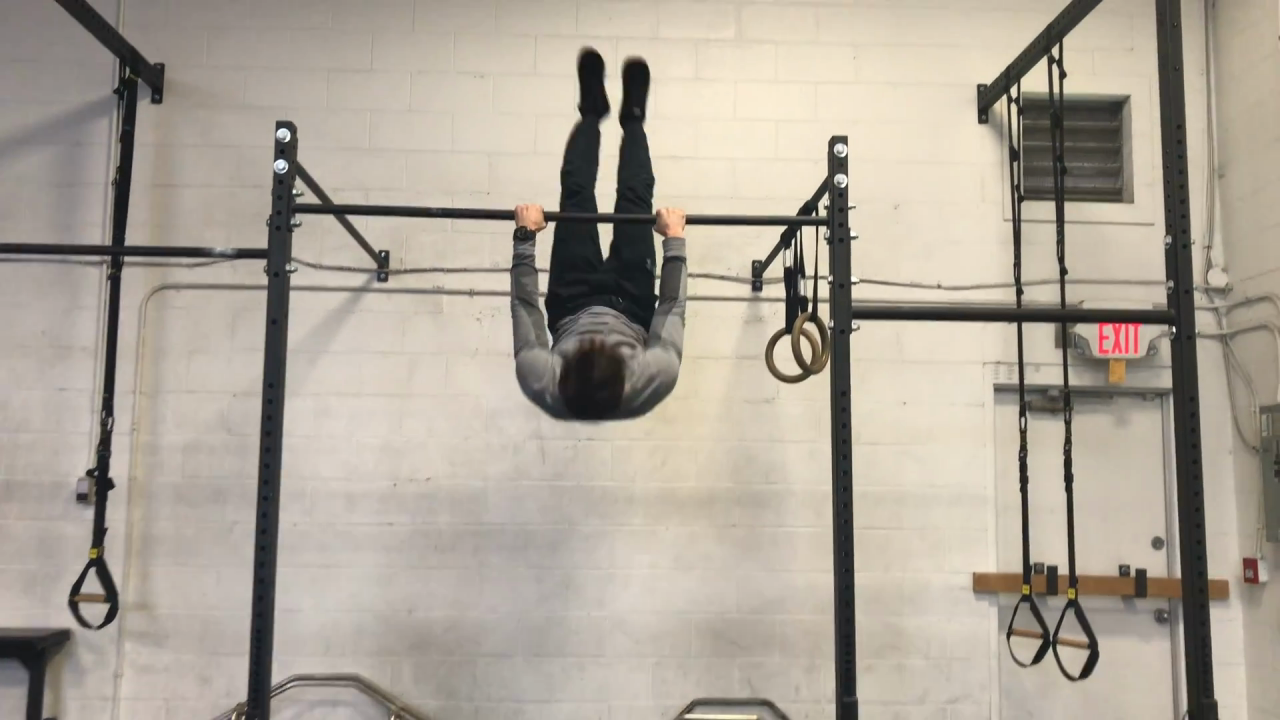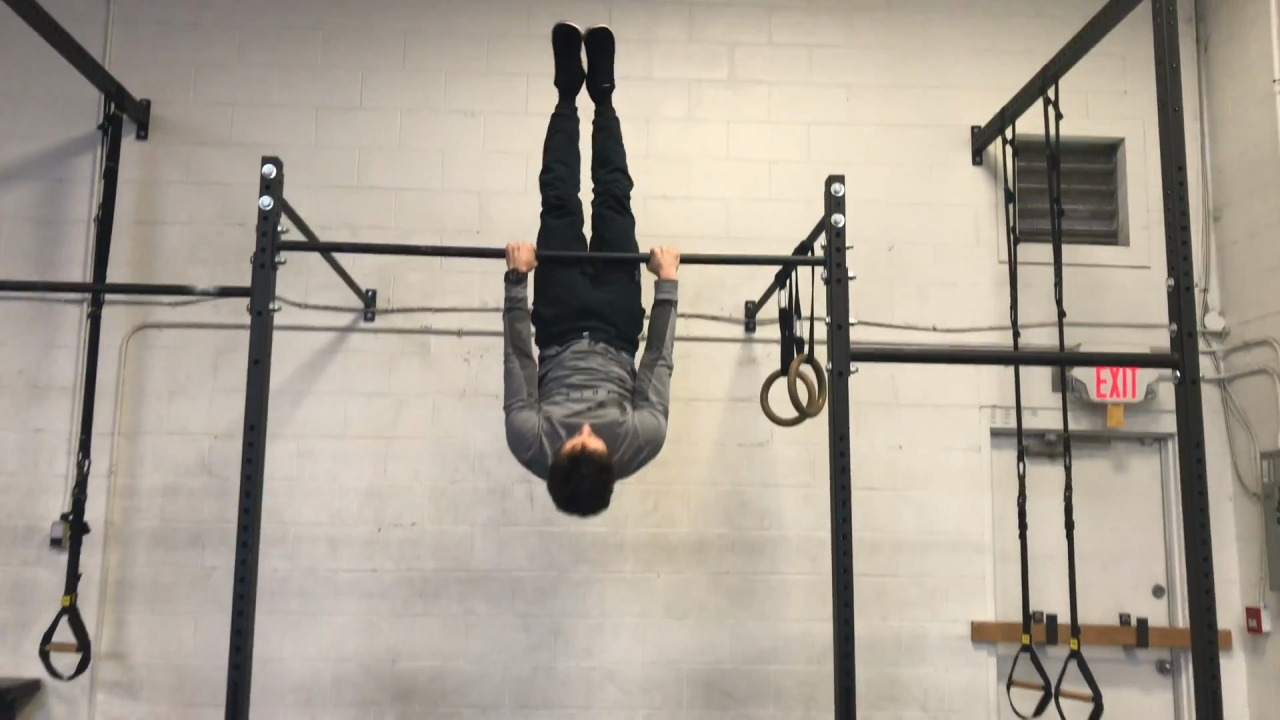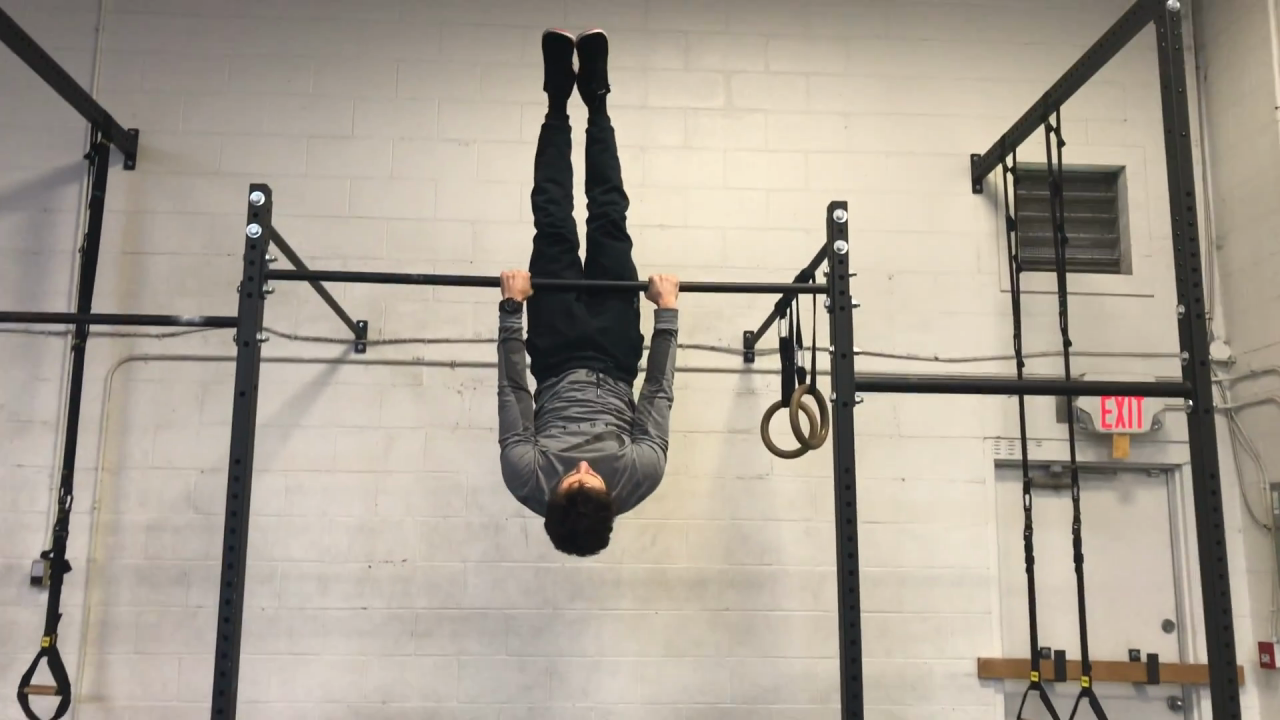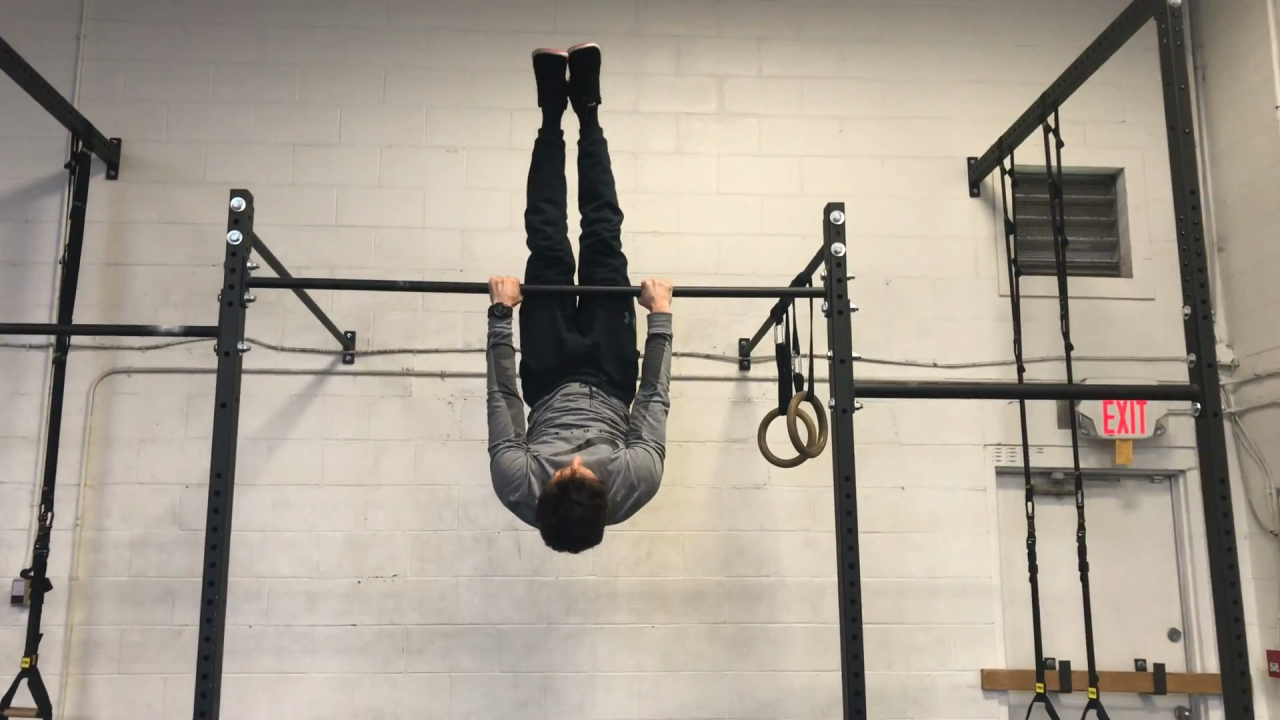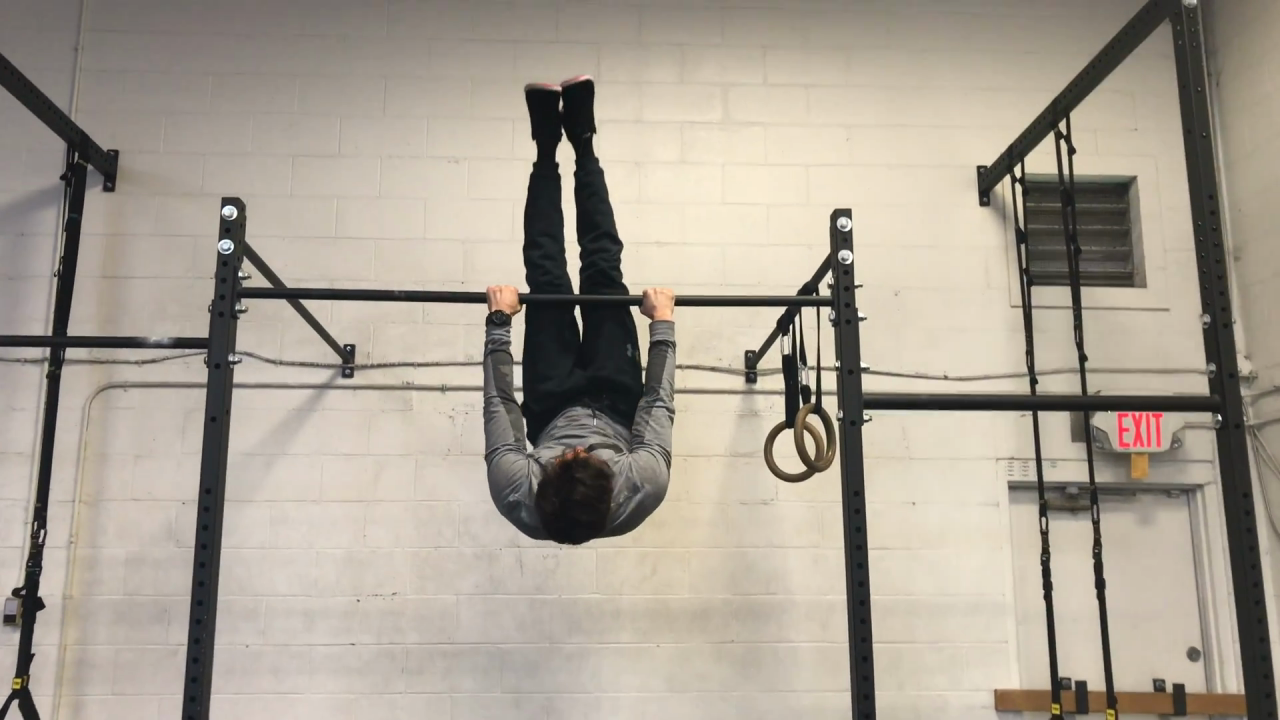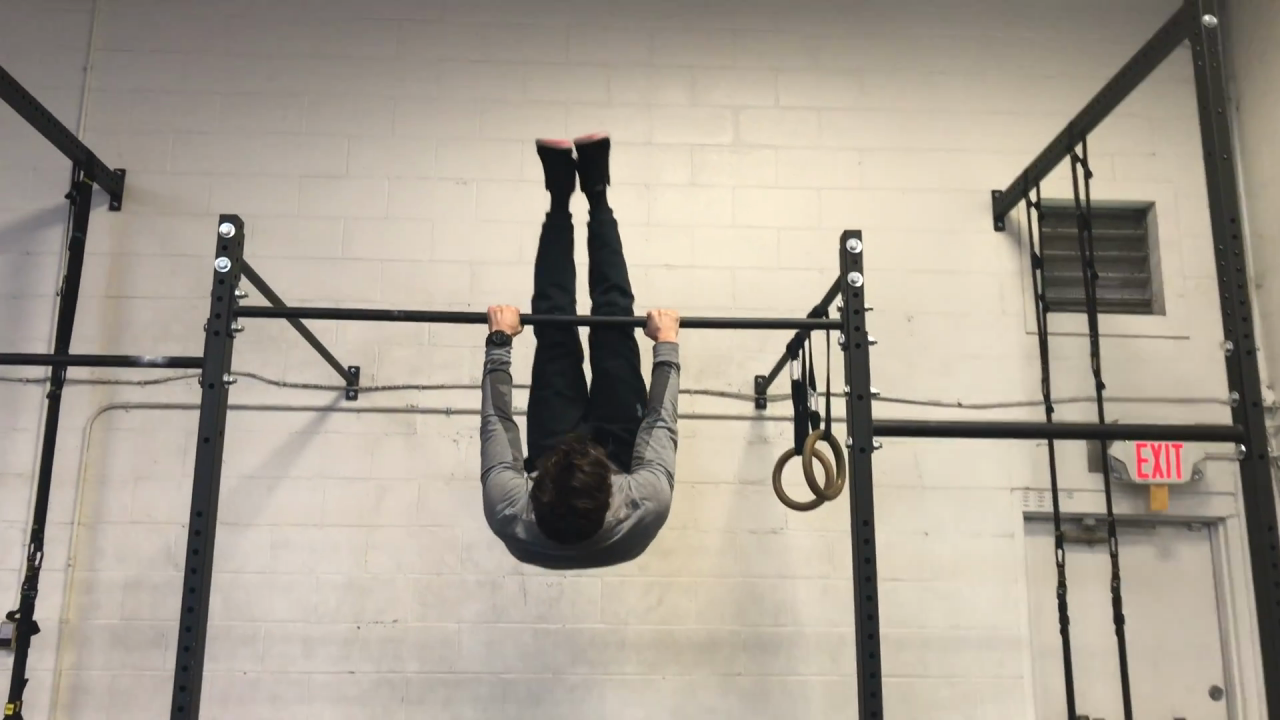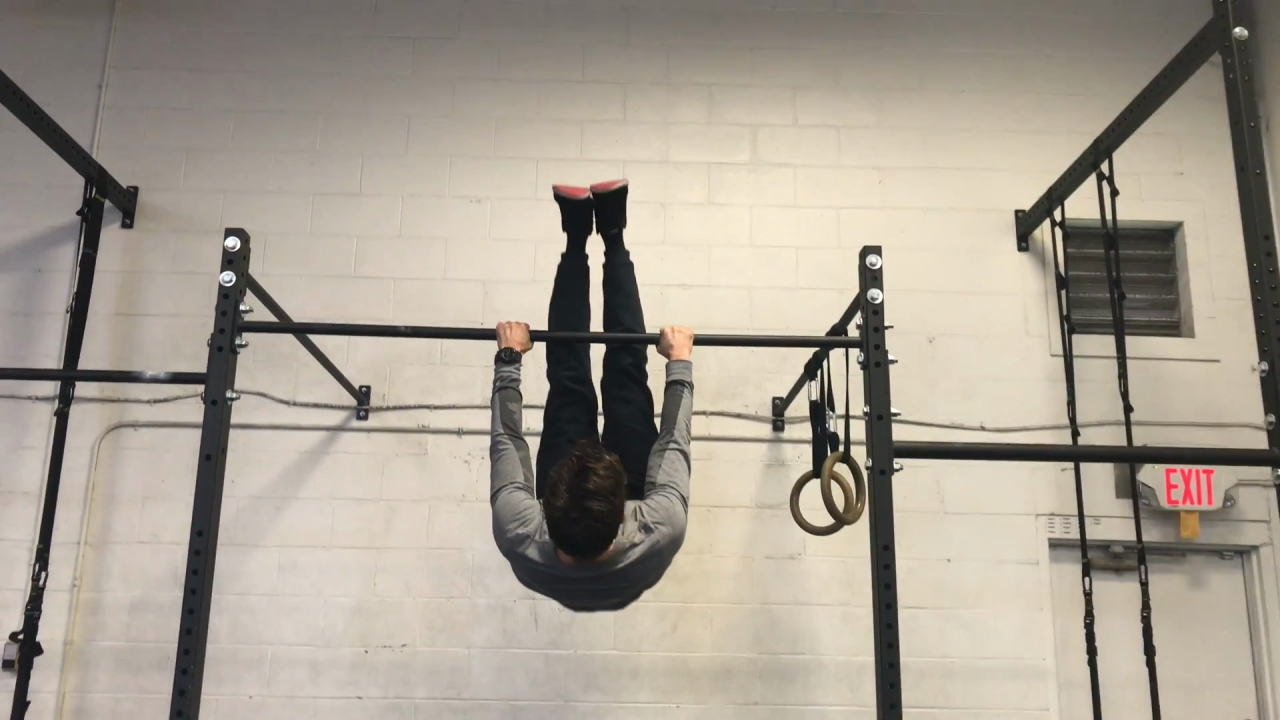
dt=0.3s
person 1, frame 1
left shoulder: (542, 385)
right shoulder: (653, 381)
left elbow: (524, 306)
right elbow: (671, 310)
left wrist: (525, 237)
right wrist: (674, 241)
left hip: (573, 309)
right hip: (628, 311)
left knee: (576, 196)
right knee: (635, 200)
left ankle: (593, 113)
right ankle: (632, 117)
person 1, frame 2
left shoulder: (531, 447)
right shoulder: (641, 444)
left elbow: (517, 356)
right elbow: (659, 362)
left wrist: (516, 279)
right wrist: (667, 284)
left hip: (560, 335)
right hip: (613, 337)
left knee: (560, 208)
right knee: (612, 206)
left ankle: (569, 91)
right ankle: (600, 92)
person 1, frame 3
left shoulder: (527, 482)
right shoulder: (640, 478)
left elbow: (512, 390)
right elbow: (658, 392)
left wrist: (511, 309)
right wrist: (666, 312)
left hip: (558, 361)
right hip: (611, 364)
left knee: (554, 232)
right knee: (608, 228)
left ankle: (560, 100)
right ankle: (594, 99)
person 1, frame 4
left shoulder: (517, 489)
right shoulder: (636, 485)
left elbow: (502, 396)
right elbow: (654, 398)
left wrist: (501, 314)
right wrist: (660, 317)
left hip: (550, 383)
right hip: (607, 384)
left knee: (549, 255)
right knee: (602, 252)
left ankle: (554, 118)
right ankle: (585, 115)
person 1, frame 5
left shoulder: (516, 500)
right shoulder: (640, 495)
left elbow: (498, 402)
right elbow: (658, 402)
left wrist: (498, 322)
right wrist: (663, 325)
left hip: (551, 414)
right hip: (614, 411)
left knee: (547, 287)
right knee: (604, 281)
left ankle: (548, 147)
right ankle: (581, 143)
person 1, frame 6
left shoulder: (513, 522)
right shoulder: (643, 515)
left elbow: (496, 421)
right elbow: (661, 424)
left wrist: (499, 343)
right wrist: (666, 348)
left hip: (550, 449)
right hip: (616, 451)
left knee: (556, 340)
right knee: (614, 332)
left ankle: (561, 200)
right ankle: (595, 194)
person 1, frame 7
left shoulder: (522, 542)
right shoulder: (655, 541)
left elbow: (506, 439)
right elbow: (674, 443)
left wrist: (508, 358)
right wrist: (679, 365)
left knee: (568, 384)
right knee: (626, 376)
left ankle: (577, 239)
right ankle: (612, 237)
